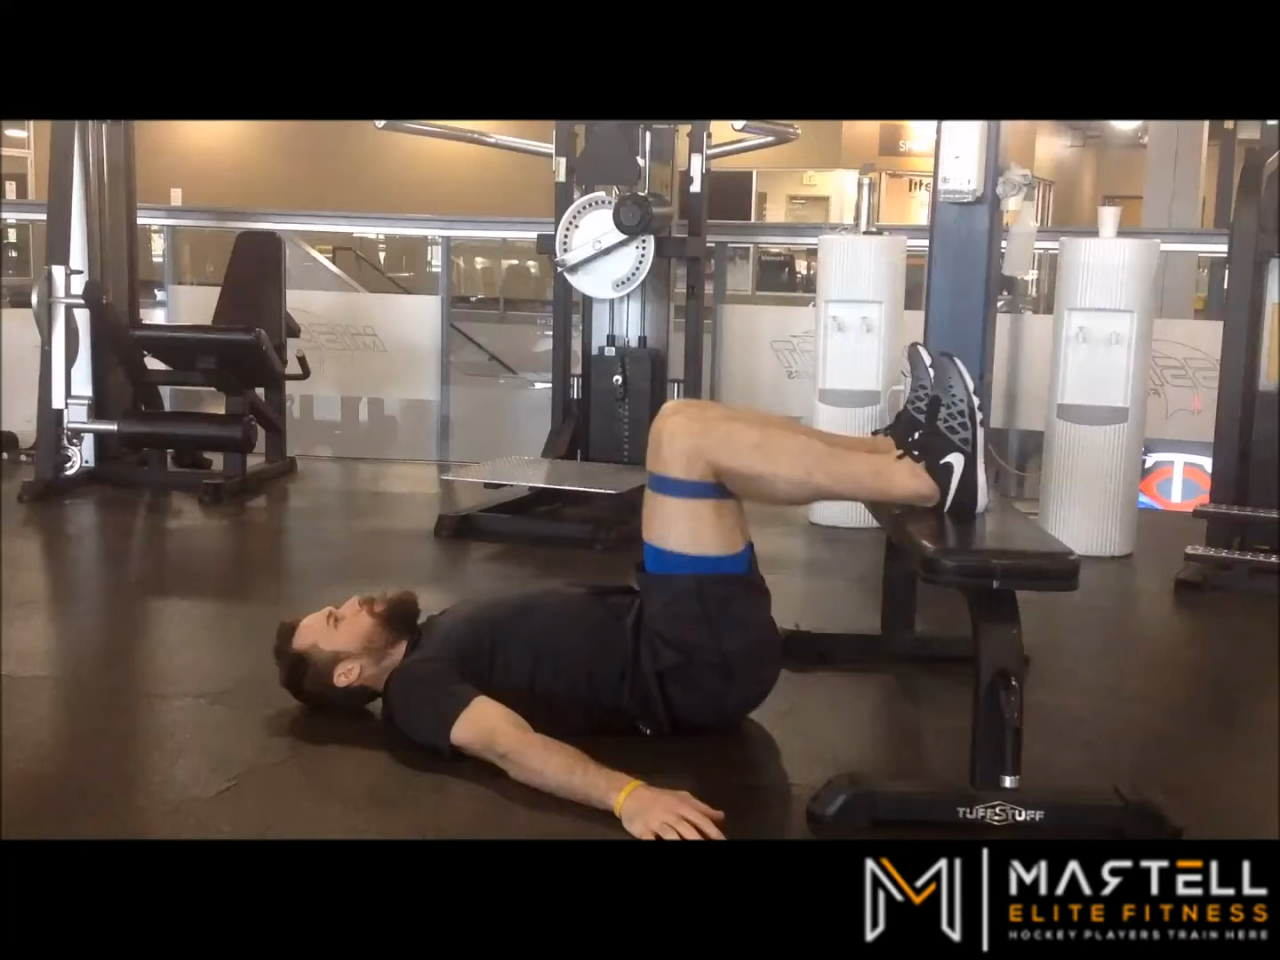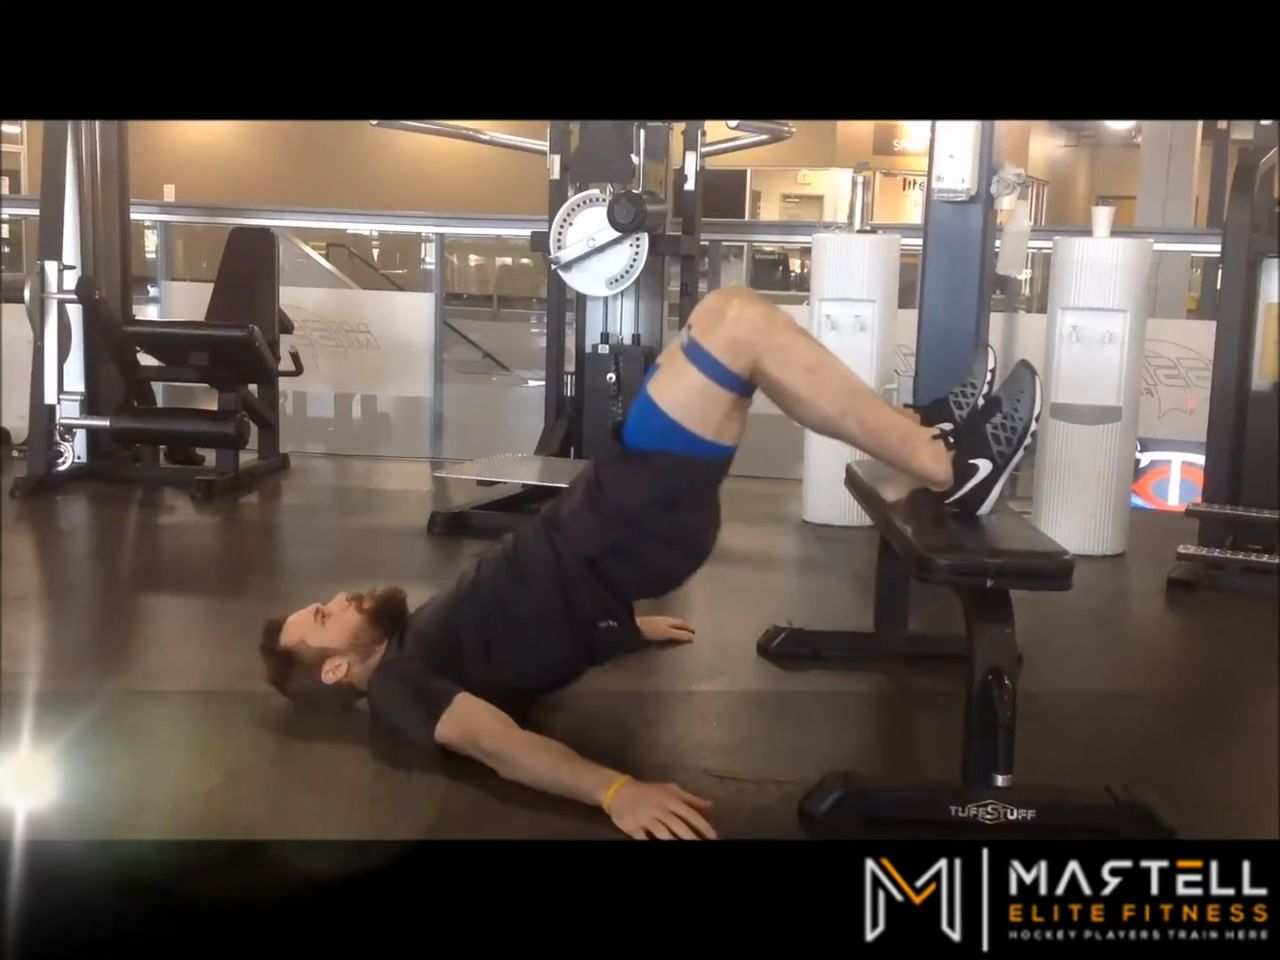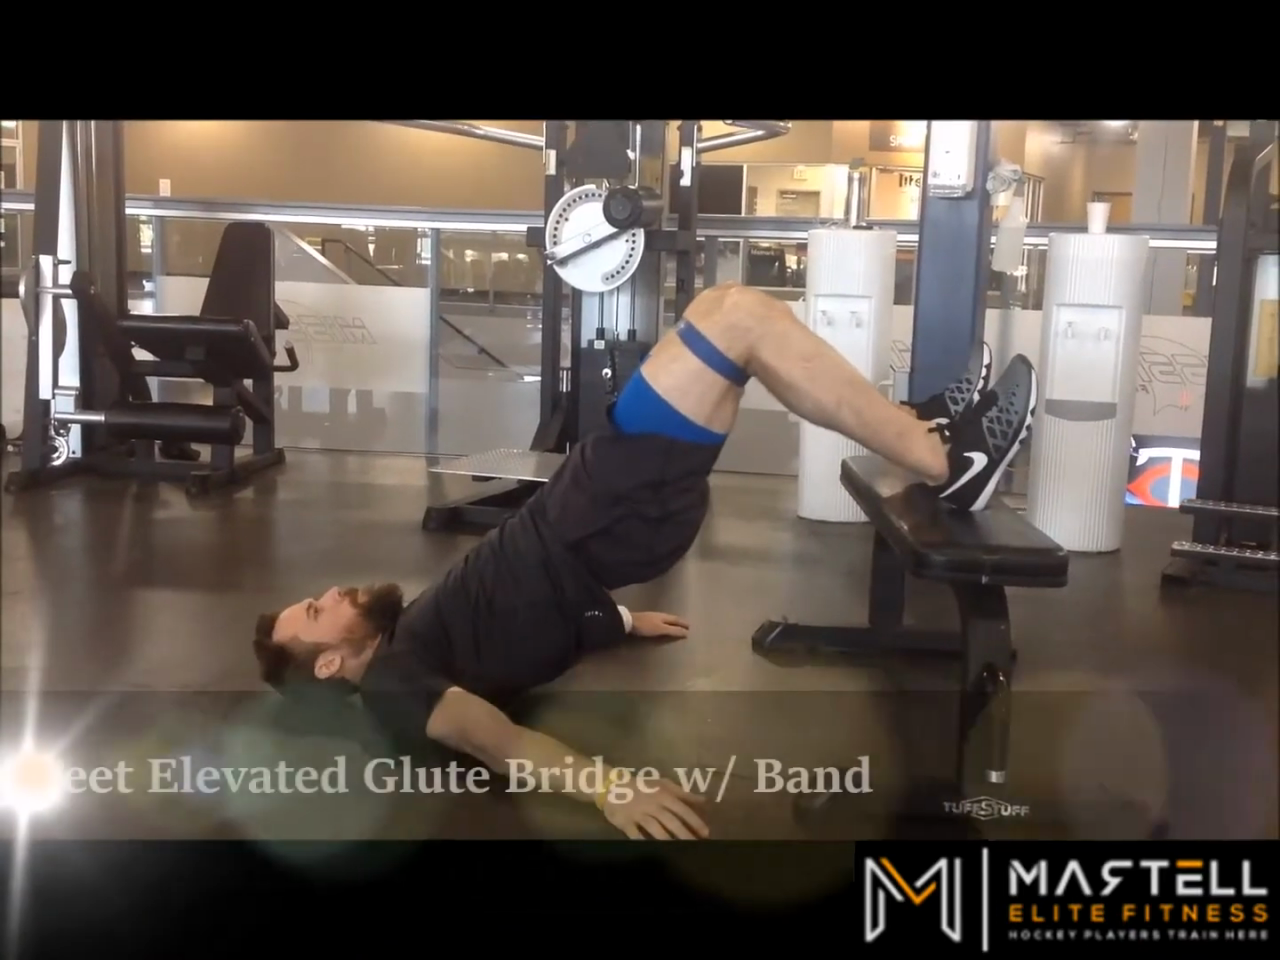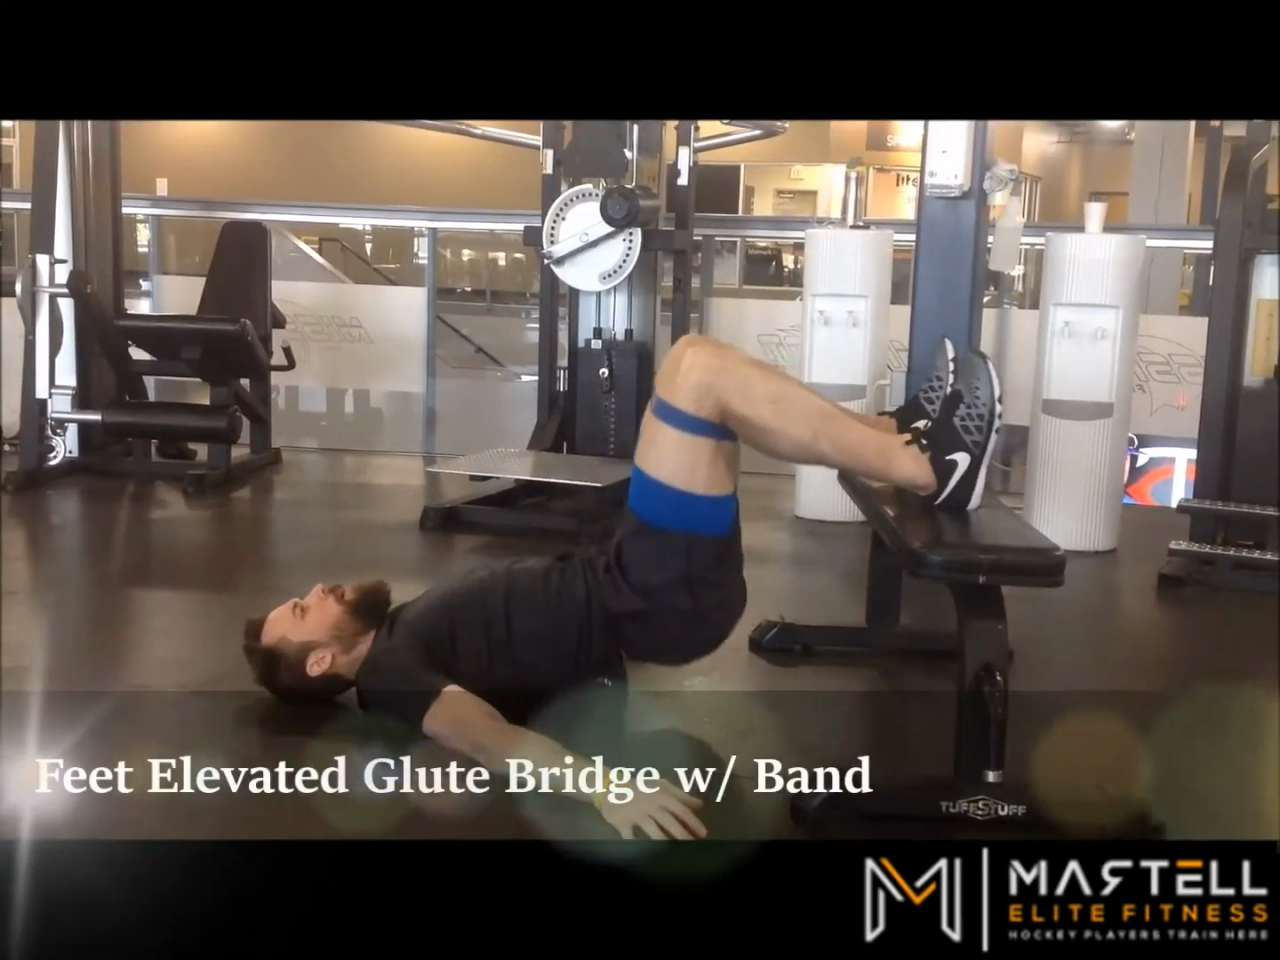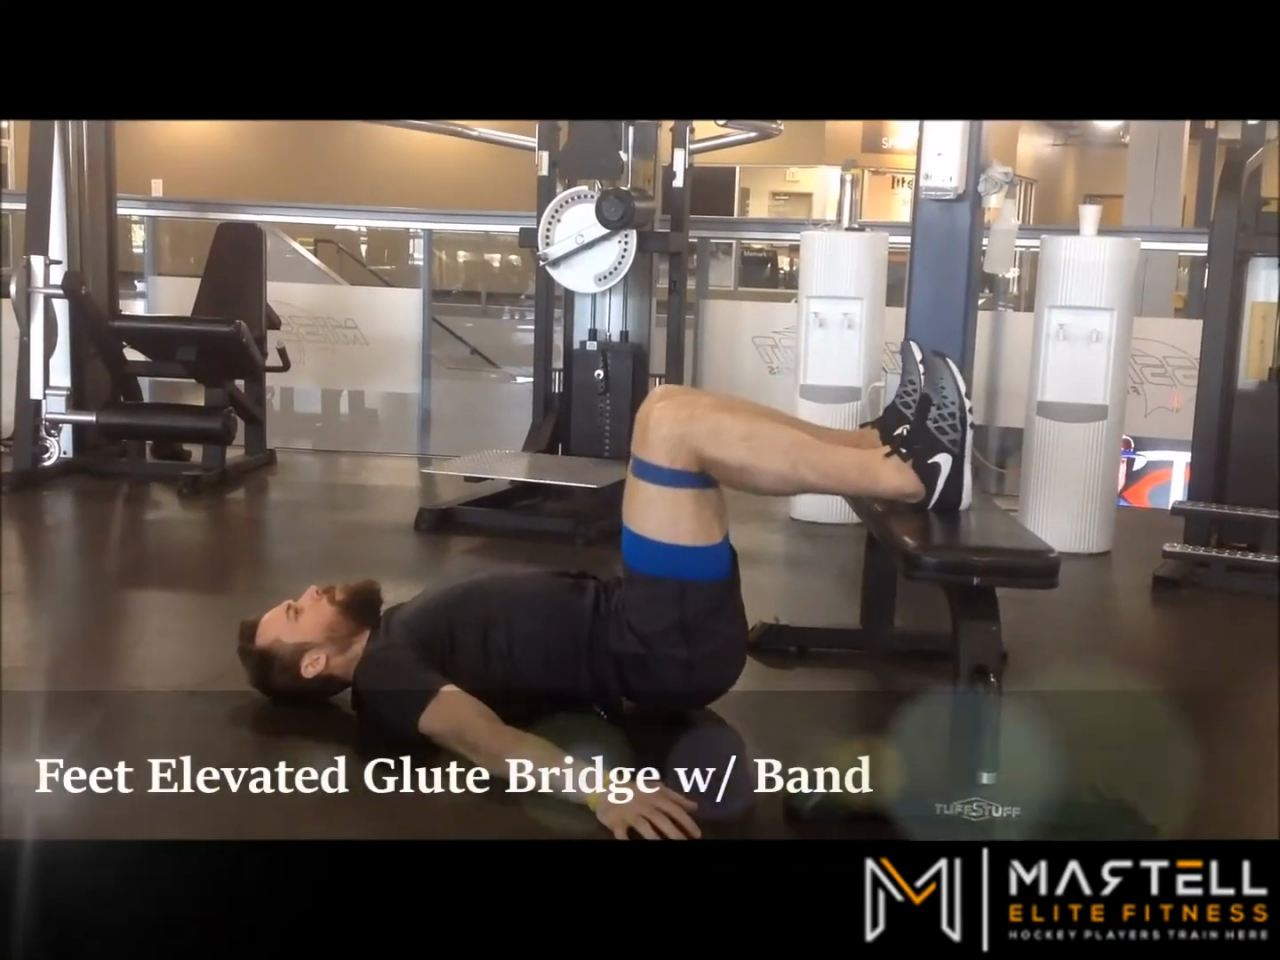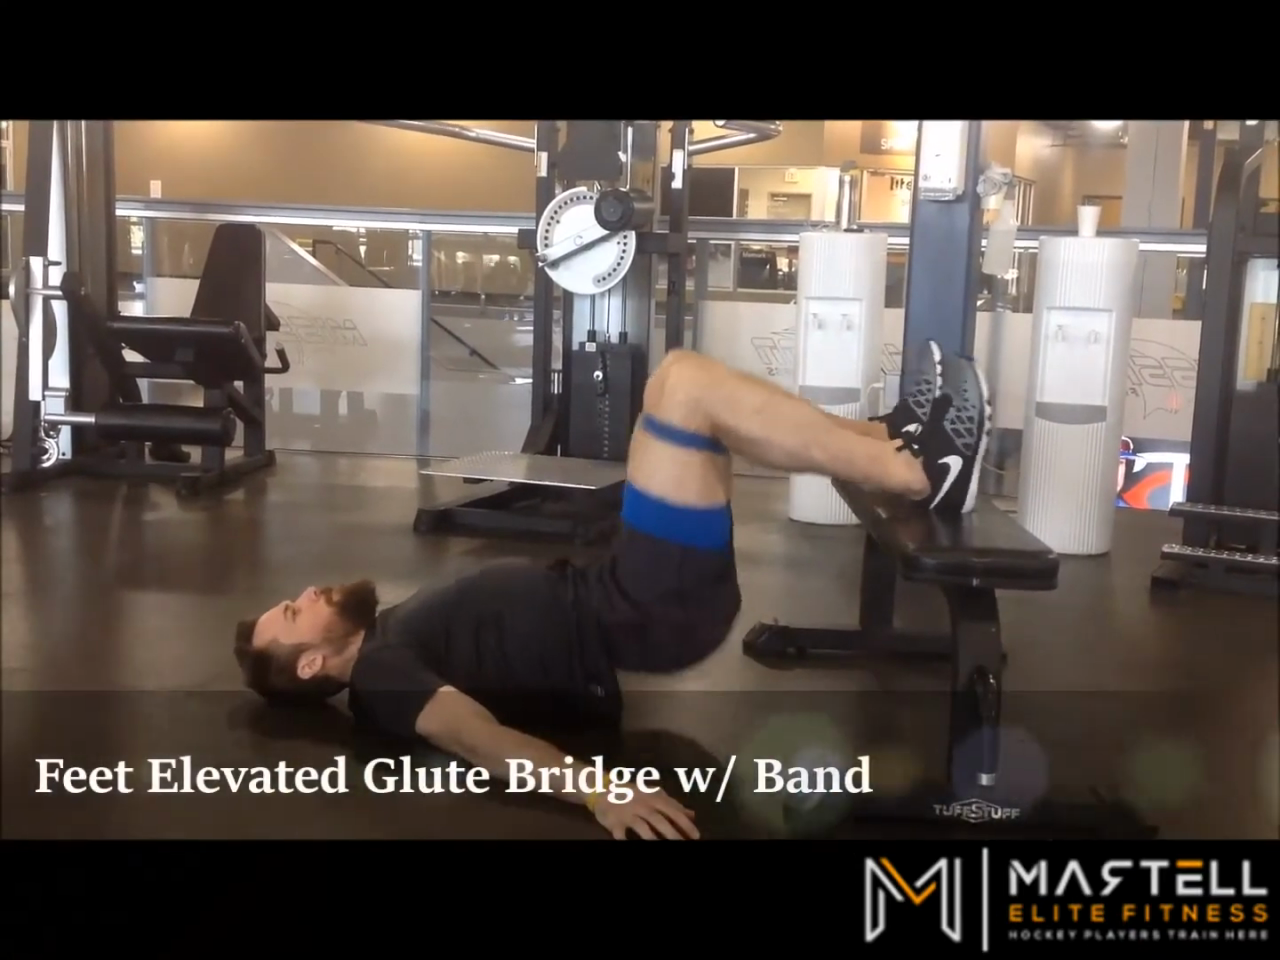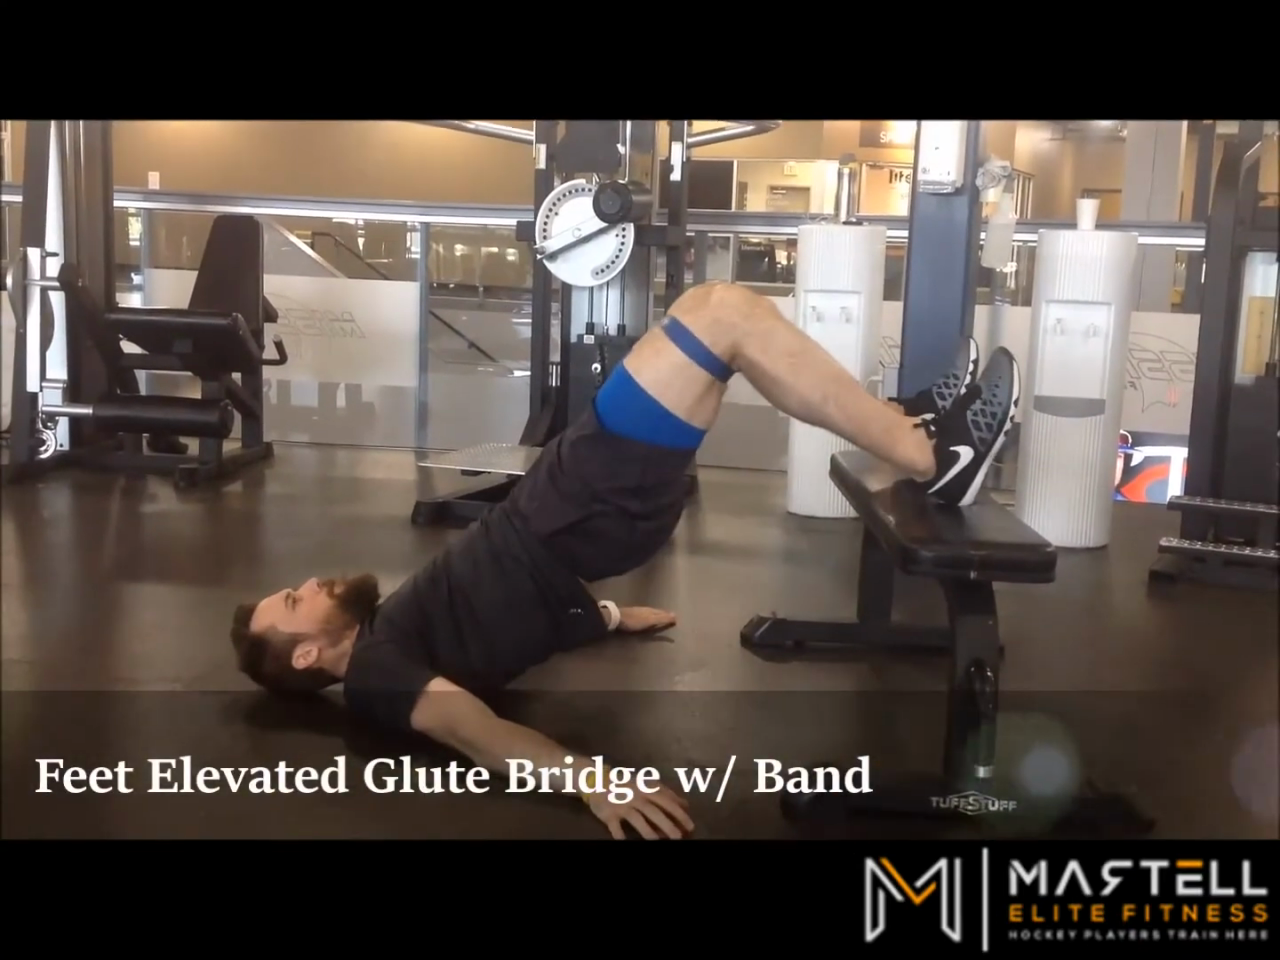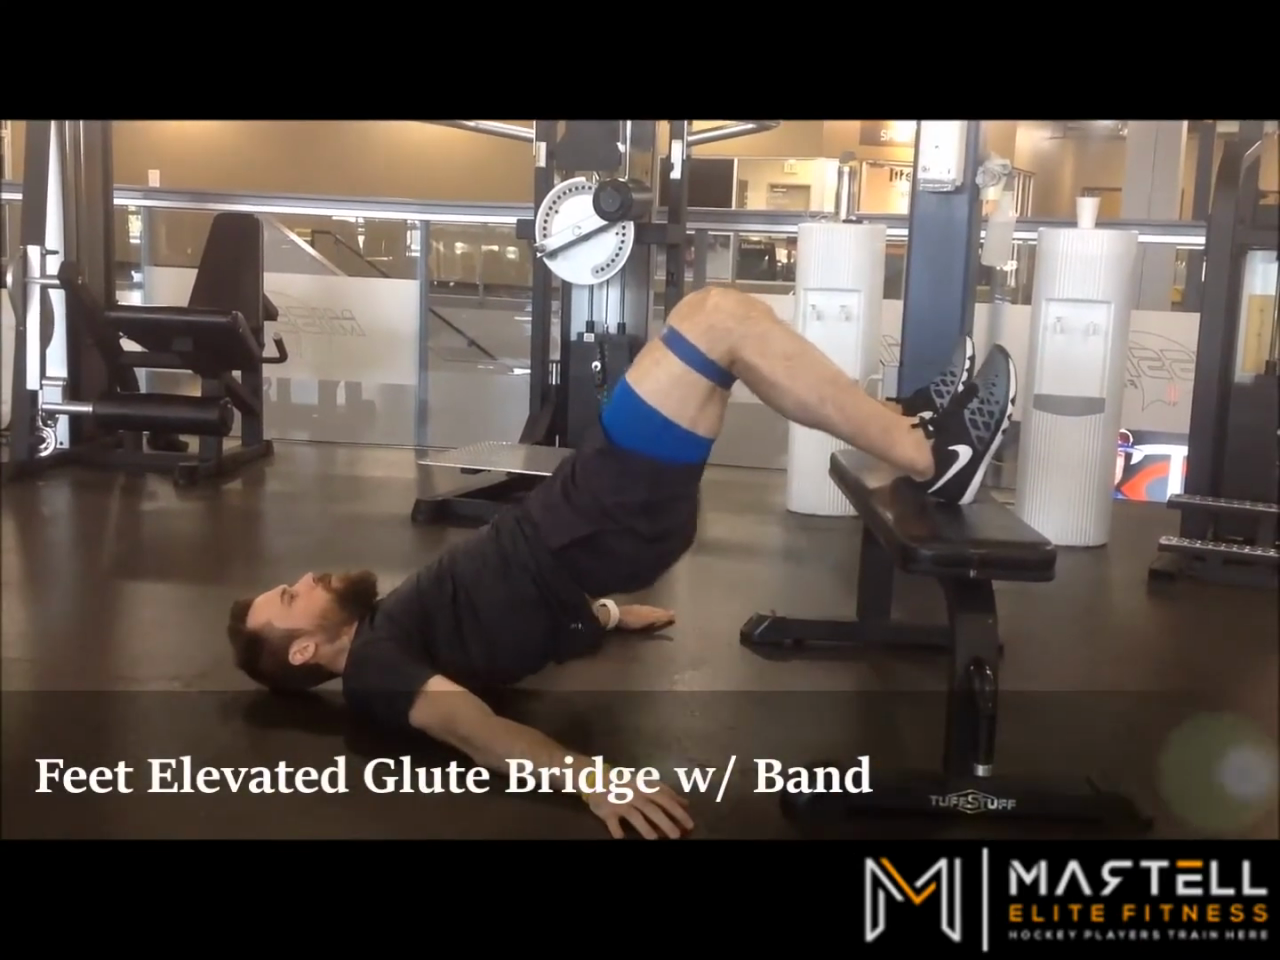
dt=0.7s
person 1, frame 1
left shoulder: (429, 641)
right shoulder: (416, 690)
right elbow: (513, 747)
right wrist: (627, 795)
left hip: (643, 634)
right hip: (694, 670)
left knee: (693, 437)
right knee: (685, 432)
left ankle: (901, 449)
right ankle: (935, 480)
person 1, frame 2
left shoulder: (415, 638)
right shoulder: (397, 685)
right elbow: (494, 744)
right wrist: (617, 791)
left hip: (597, 530)
right hip: (623, 535)
left knee: (729, 315)
right knee: (739, 326)
left ankle: (927, 434)
right ankle: (950, 468)
person 1, frame 3
left shoulder: (407, 637)
right shoulder: (390, 682)
right elbow: (489, 738)
right wrist: (604, 784)
left hip: (586, 523)
right hip: (617, 515)
left knee: (732, 313)
right knee: (736, 313)
left ankle: (921, 428)
right ankle: (945, 460)
person 1, frame 4
left shoulder: (401, 634)
right shoulder: (389, 676)
right elbow: (487, 736)
right wrist: (600, 785)
left hip: (614, 587)
right hip: (659, 599)
left knee: (704, 373)
right knee: (699, 369)
left ankle: (904, 436)
right ankle: (931, 469)
person 1, frame 5
left shoulder: (398, 632)
right shoulder: (385, 677)
right elbow: (478, 734)
right wrist: (593, 788)
left hip: (621, 615)
right hip: (660, 649)
left knee: (680, 417)
right knee: (670, 420)
left ankle: (883, 440)
right ankle: (919, 476)
person 1, frame 6
left shoulder: (392, 635)
right shoulder: (381, 677)
right elbow: (476, 737)
right wrist: (592, 787)
left hip: (606, 597)
right hip: (650, 614)
left knee: (688, 391)
right knee: (686, 385)
left ankle: (895, 441)
right ankle: (923, 473)
person 1, frame 7
left shoulder: (384, 633)
right shoulder: (375, 674)
right elbow: (468, 728)
right wrist: (587, 778)
left hip: (563, 514)
right hip: (590, 508)
left knee: (722, 314)
right knee: (722, 311)
left ankle: (908, 423)
right ankle: (930, 455)
person 1, frame 8
left shoulder: (382, 628)
right shoulder: (374, 670)
right elbow: (466, 725)
left wrist: (604, 610)
right wrist: (587, 776)
left hip: (567, 527)
right hip: (603, 527)
left knee: (722, 321)
right knee: (718, 318)
left ankle: (903, 422)
right ankle: (928, 454)
